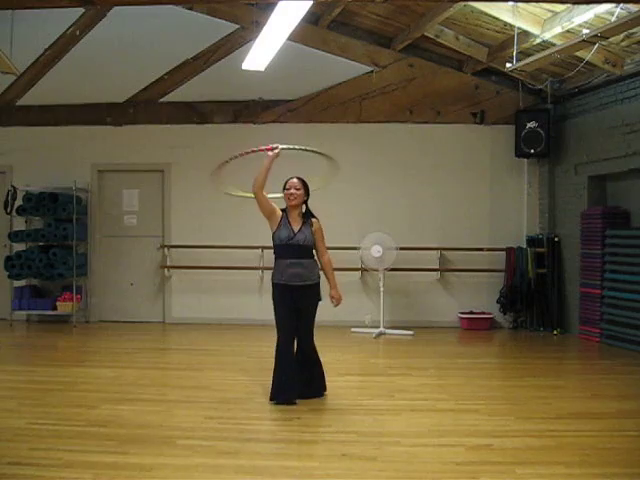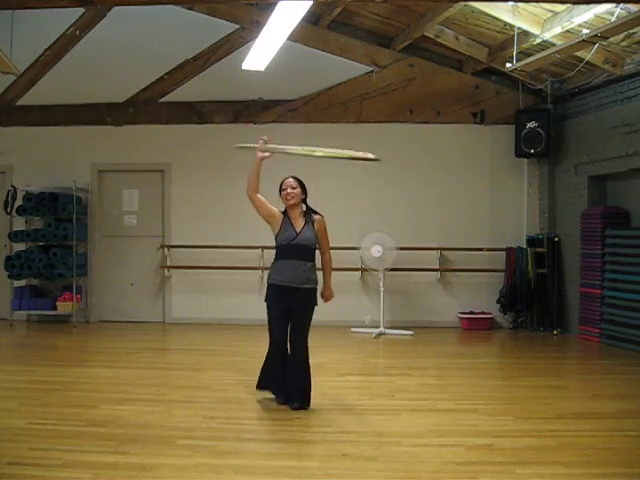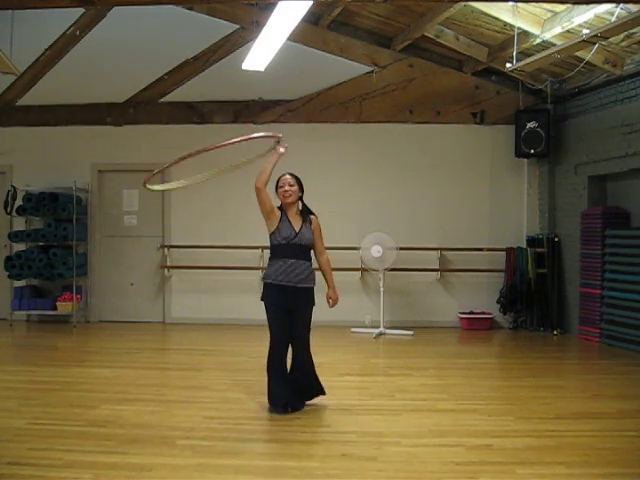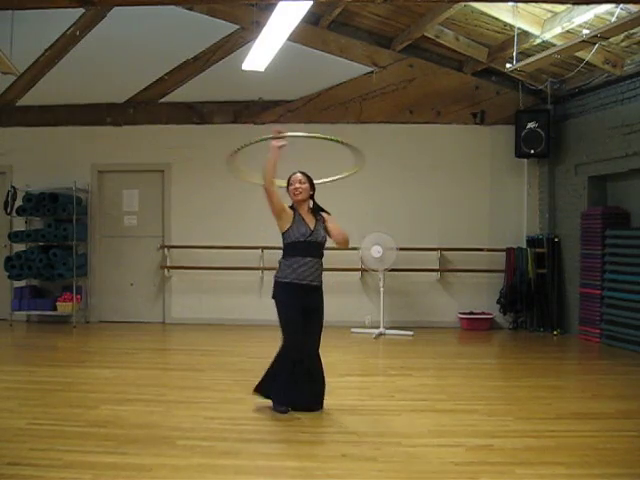
dt=0.5s
person 1, frame 1
left shoulder: (313, 223)
right shoulder: (276, 217)
left elbow: (323, 256)
right elbow: (257, 190)
left wrist: (334, 287)
right wrist: (270, 159)
left hip: (309, 287)
right hip: (282, 287)
left knee: (305, 337)
right knee: (285, 338)
left ankle: (311, 384)
right ankle: (285, 391)
person 1, frame 2
left shoulder: (316, 220)
right shoulder: (277, 219)
left elbow: (326, 253)
right elbow: (252, 193)
left wrist: (327, 284)
right wrist: (259, 160)
left hip: (305, 291)
right hip: (278, 289)
left knee: (299, 343)
right knee: (277, 340)
left ankle: (298, 395)
right ankle: (279, 387)
person 1, frame 3
left shoulder: (311, 221)
right shoulder: (273, 216)
left elbow: (321, 255)
right elbow: (260, 187)
left wrist: (331, 287)
right wrist: (276, 155)
left hip: (303, 290)
right hip: (275, 288)
left knee: (300, 343)
right knee: (279, 343)
left ankle: (300, 393)
right ankle: (279, 399)
person 1, frame 4
left shoulder: (323, 217)
right shoulder: (285, 214)
left elbow: (342, 241)
right elbow: (268, 185)
left wrist: (341, 236)
right wrist: (274, 151)
left hip: (314, 290)
right hip: (288, 287)
left knee: (311, 347)
right knee: (293, 342)
left ankle: (306, 398)
right ankle: (279, 394)
